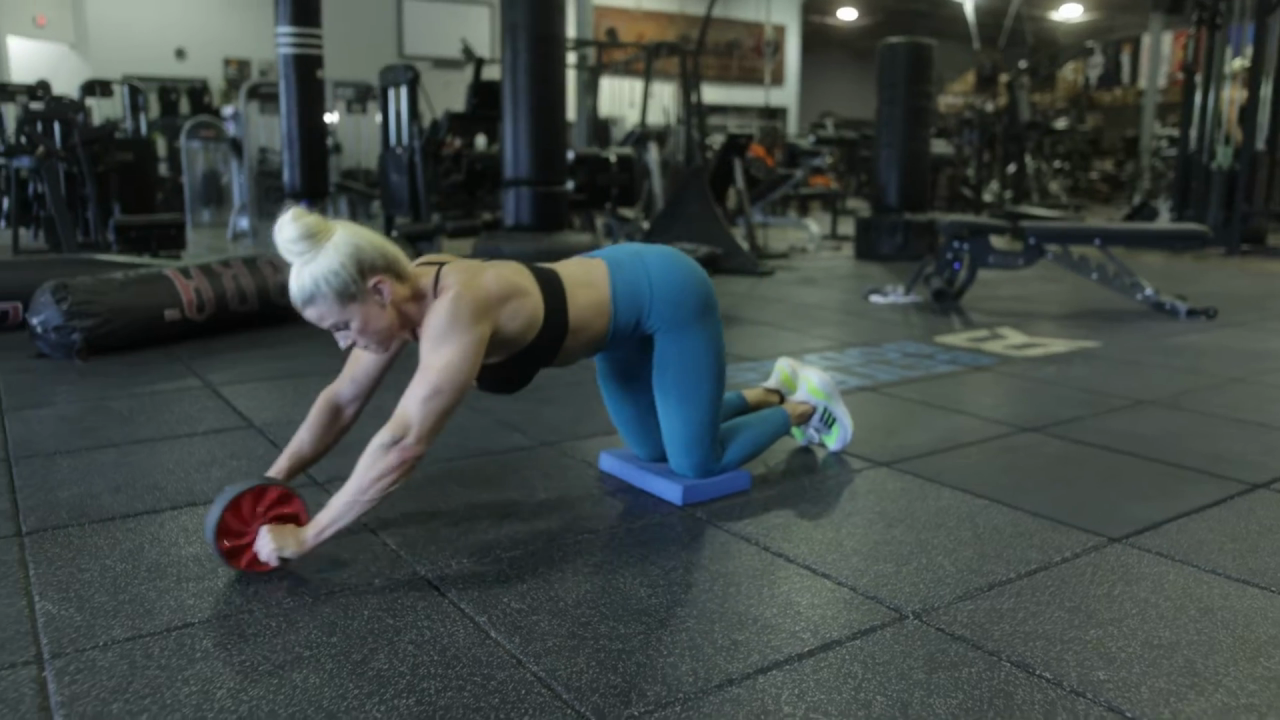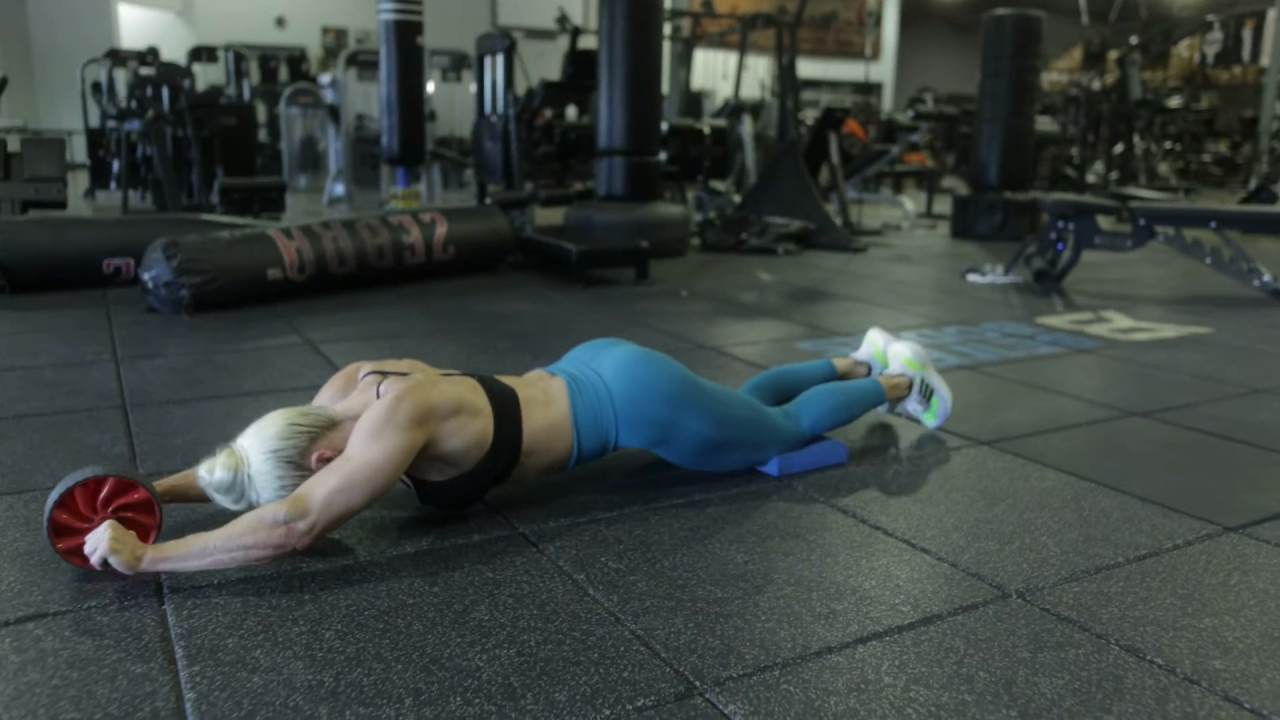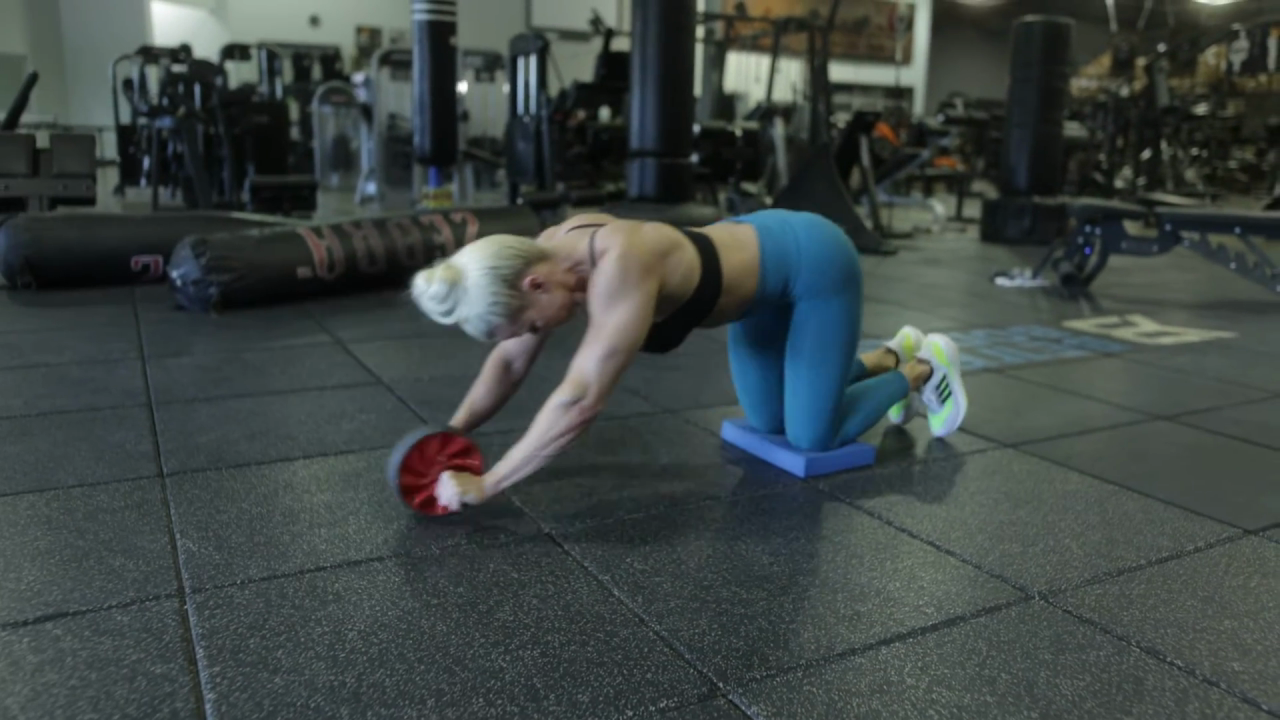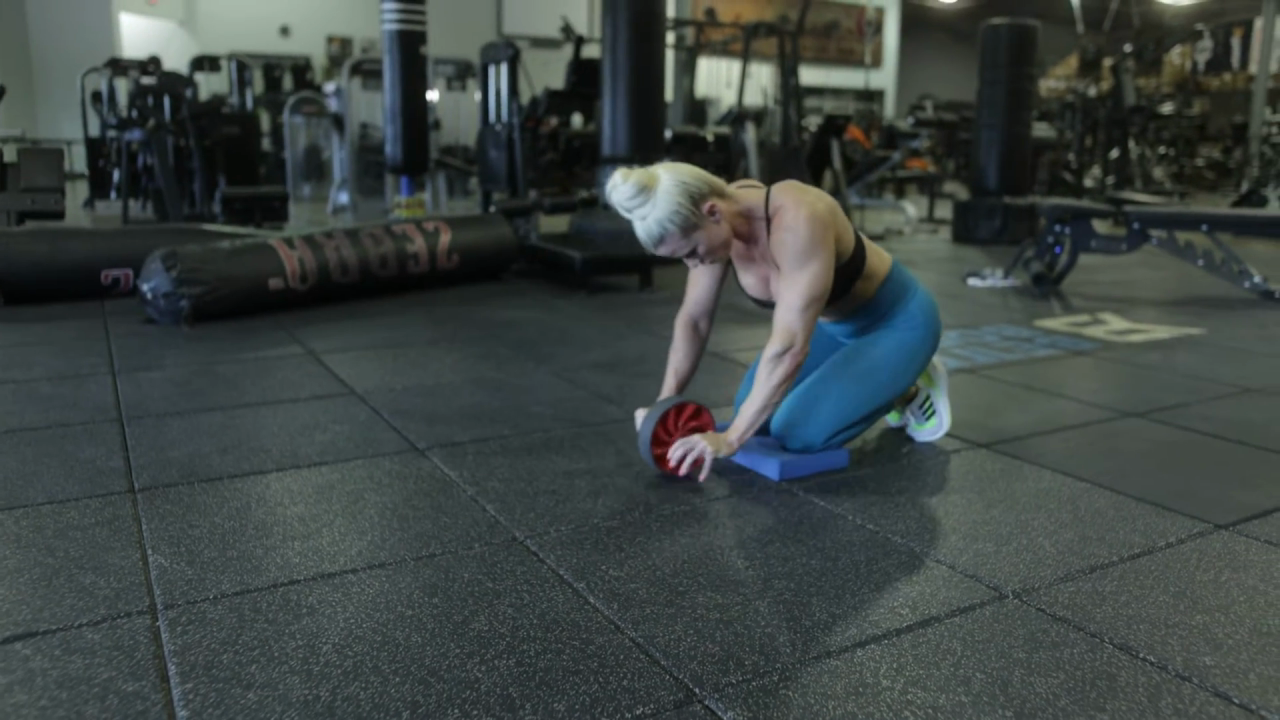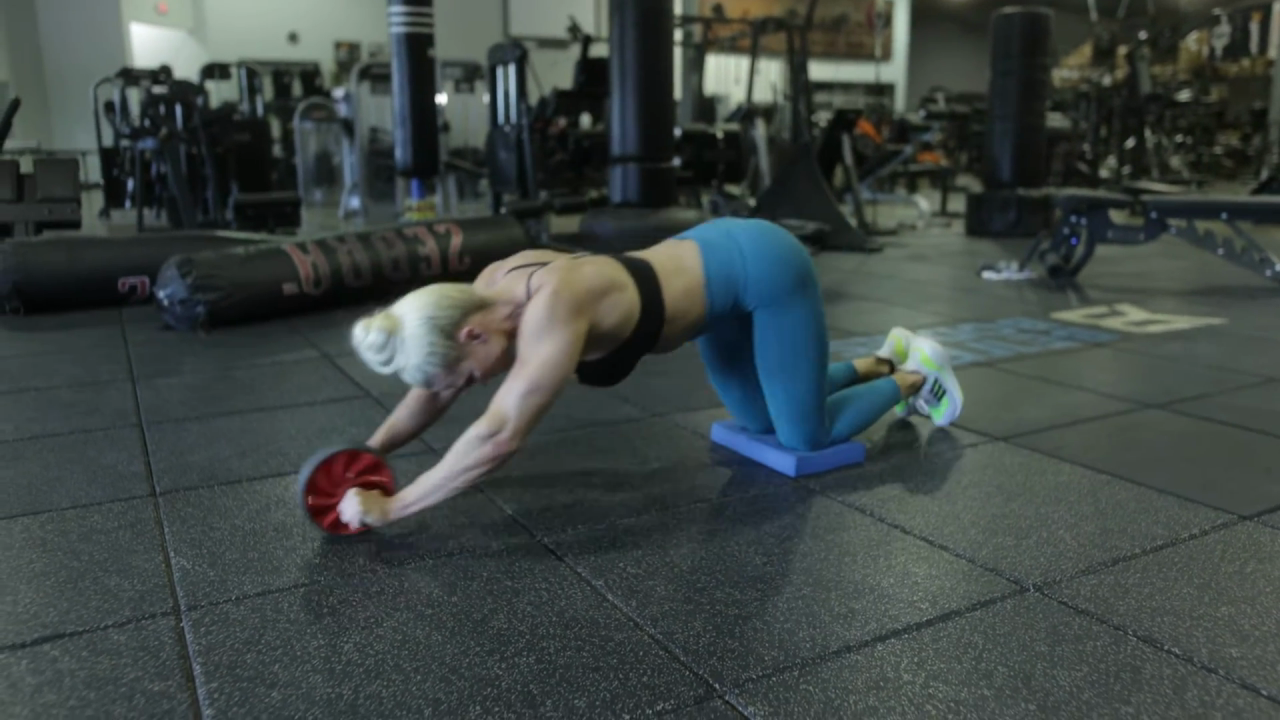
dt=1s
person 1, frame 1
left shoulder: (456, 306)
right shoulder: (399, 293)
left elbow: (402, 444)
right elbow: (340, 402)
left wrist: (304, 538)
right wrist: (271, 483)
left hip: (667, 296)
right hip: (618, 287)
left knee: (694, 466)
right knee: (653, 449)
left ankle: (804, 405)
right ankle: (771, 391)
person 1, frame 2
left shoulder: (393, 421)
right shoulder: (349, 389)
left elbow: (291, 527)
right elbow: (264, 464)
left wrist: (144, 554)
right wrist: (152, 487)
left hip: (633, 400)
right hip: (593, 373)
left knee: (784, 429)
right knee: (746, 406)
left ankle: (897, 378)
right ankle: (861, 359)
person 1, frame 3
left shoulder: (619, 268)
right shoulder: (547, 254)
left elbow: (579, 403)
right elbow: (508, 361)
left wrist: (485, 484)
right wrist: (452, 433)
left hip: (814, 263)
right hip: (759, 257)
left knee: (814, 437)
right knee: (770, 423)
left ankle: (920, 370)
right ankle: (888, 357)
person 1, frame 4
left shoulder: (798, 220)
right shoulder: (720, 215)
left elbow: (789, 347)
right elbow: (693, 320)
left wrist: (731, 439)
right wrist: (665, 403)
left hip: (898, 322)
left knee: (797, 435)
right knee: (754, 413)
left ankle: (907, 391)
right ankle: (875, 381)
person 1, frame 5
left shoulder: (552, 307)
right shoulder: (492, 290)
left elbow: (498, 438)
right elbow: (433, 391)
left wrist: (390, 507)
right wrist: (369, 453)
left hip: (764, 271)
right hip: (720, 260)
left knee: (803, 436)
right knee: (760, 420)
left ankle: (912, 377)
right ankle: (883, 361)
